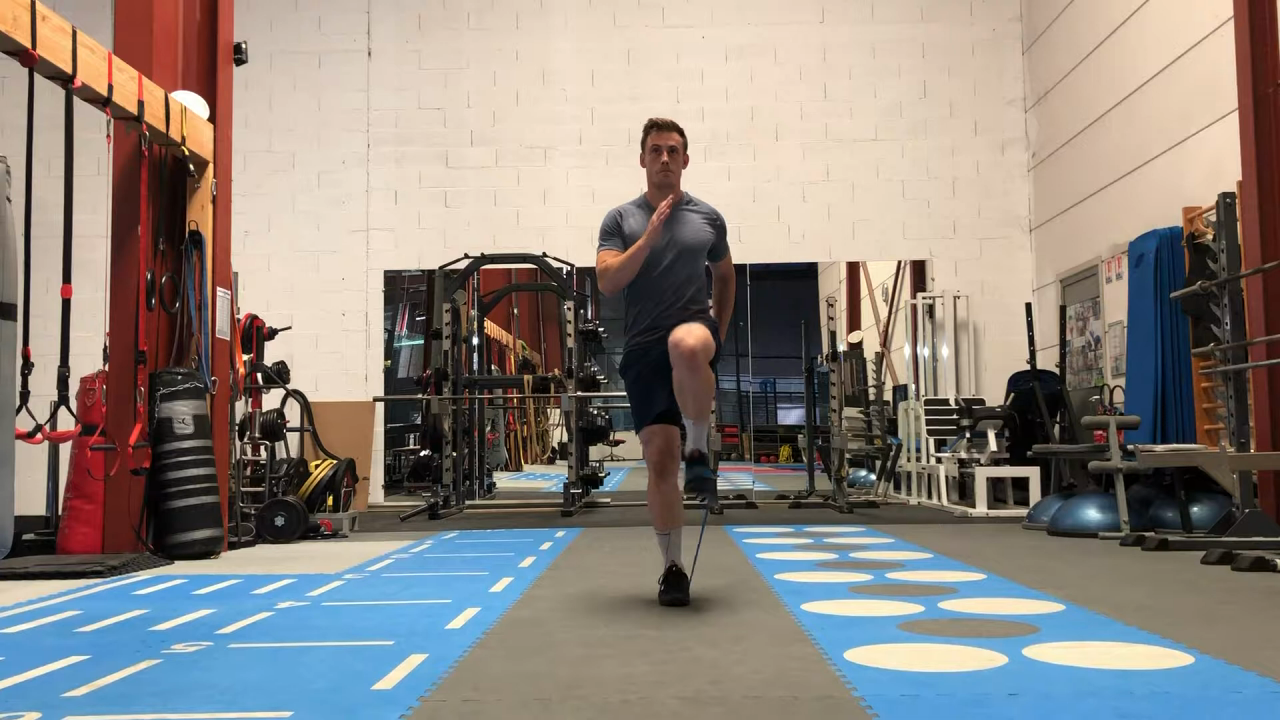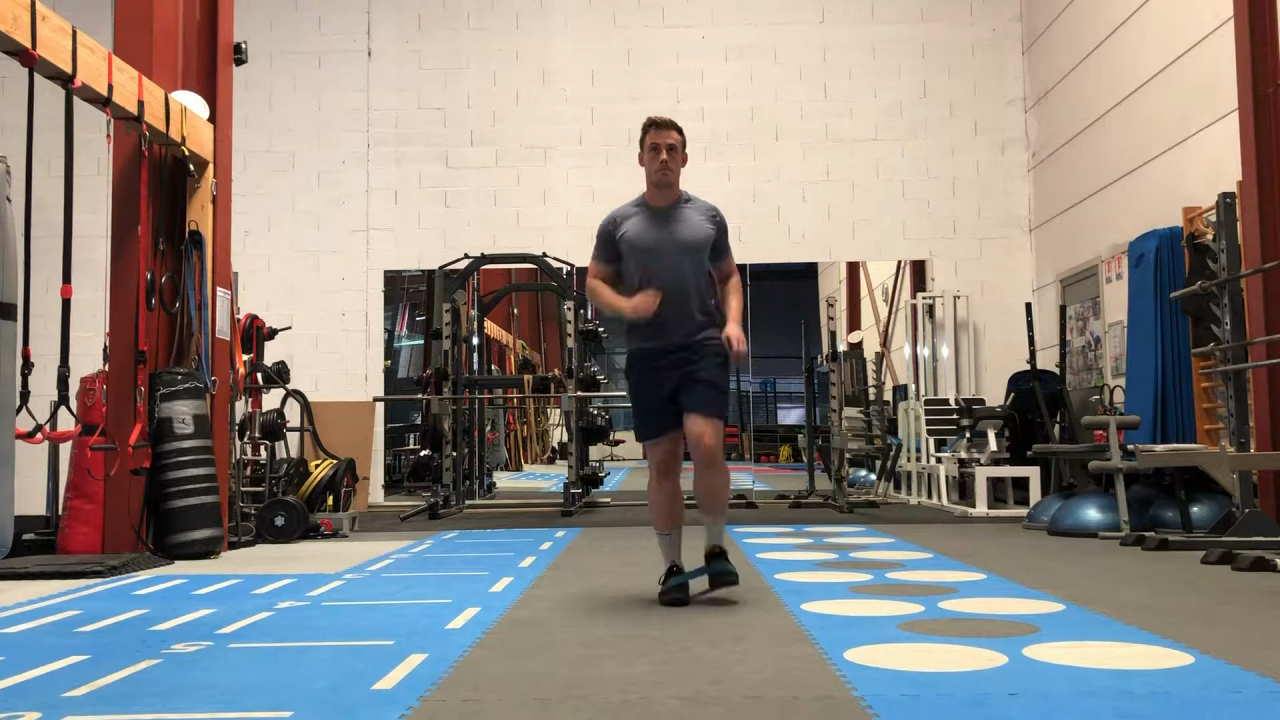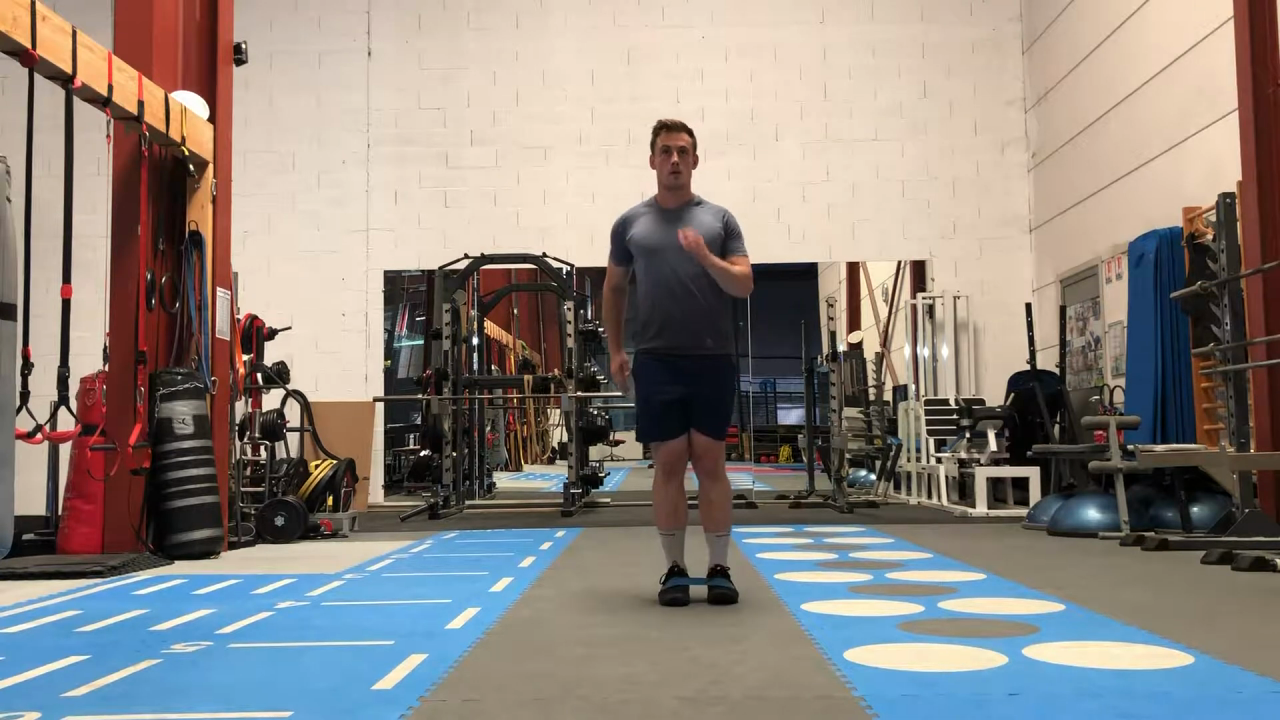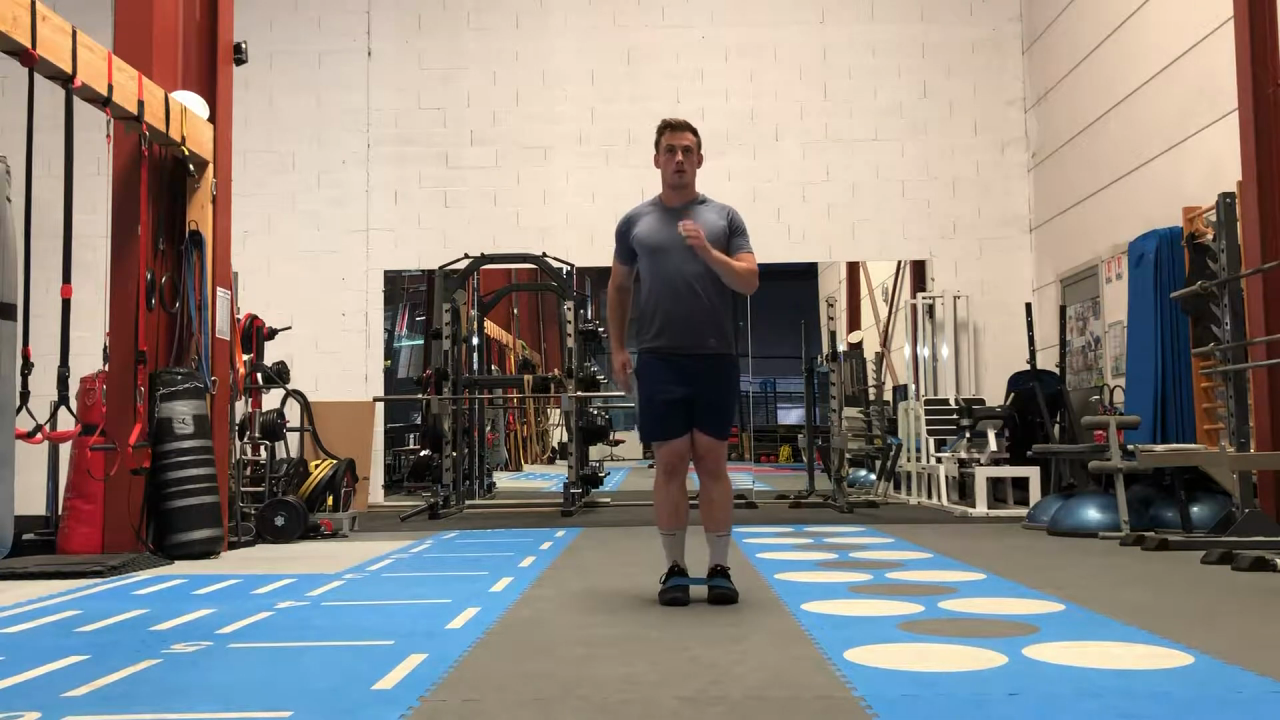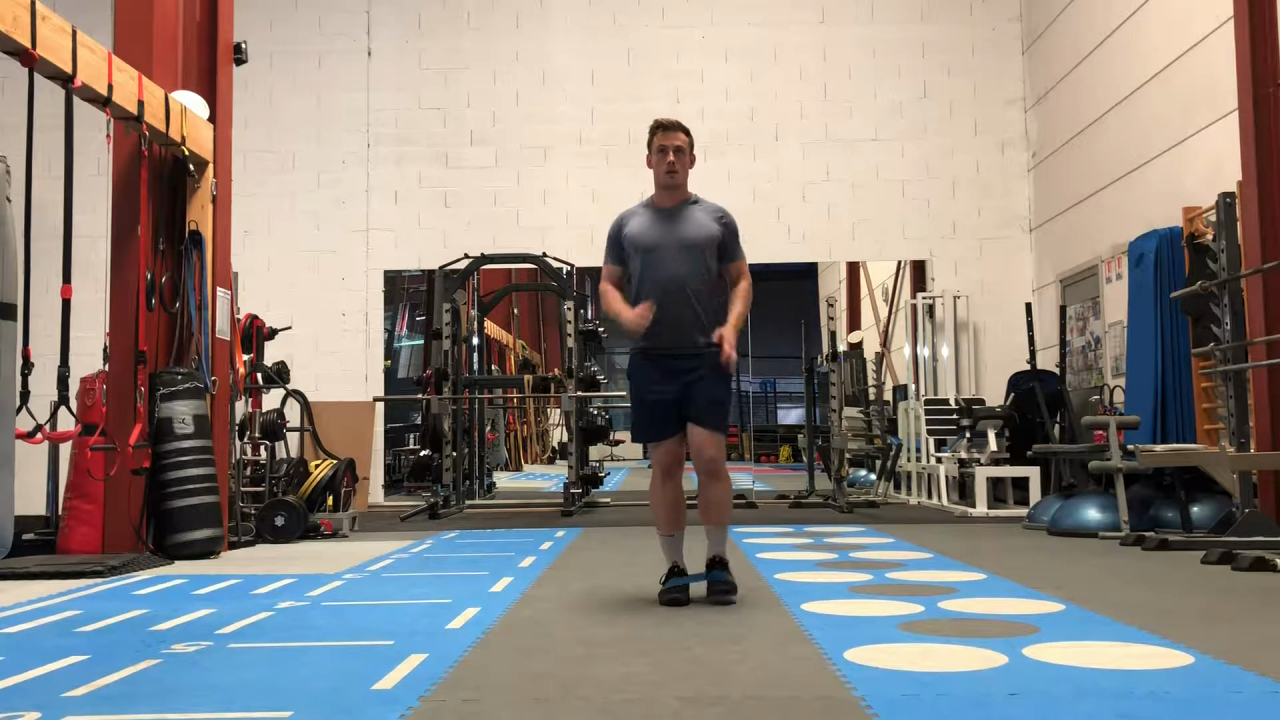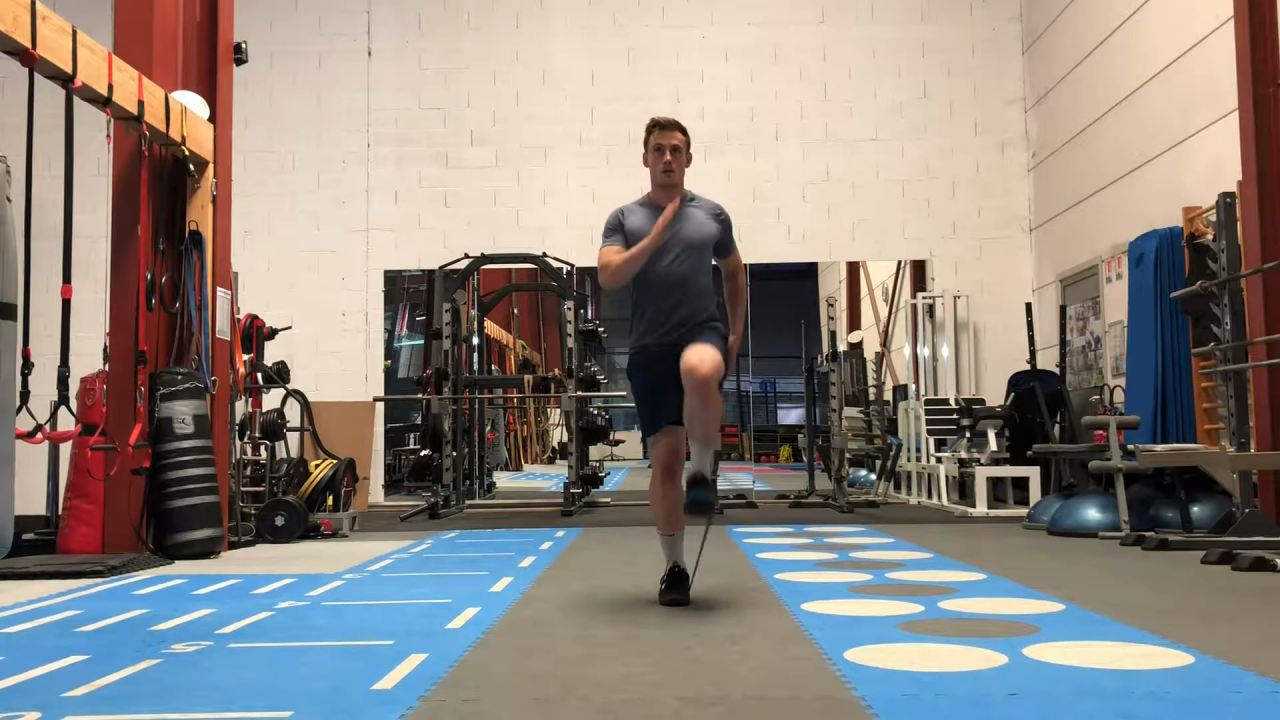
dt=0.3s
person 1, frame 1
left shoulder: (709, 217)
right shoulder: (621, 217)
left elbow: (724, 277)
right elbow: (608, 281)
left wrist: (717, 335)
right wrist: (650, 235)
left hip: (691, 333)
right hip: (644, 349)
left knee: (685, 344)
right knee: (659, 457)
left ankle: (698, 451)
right ankle: (673, 567)
person 1, frame 2
left shoulder: (708, 216)
right shoulder: (618, 222)
left elbow: (728, 276)
right elbow: (595, 282)
left wrist: (733, 323)
right wrist: (624, 305)
left hip: (703, 349)
right hip: (649, 358)
left knee: (706, 449)
right knee: (664, 462)
left ankle: (716, 551)
right ankle: (672, 568)
person 1, frame 3
left shoulder: (720, 218)
right shoulder: (630, 223)
left elbow: (744, 283)
right elbow: (613, 288)
left wrist: (708, 257)
right wrist: (615, 351)
left hip: (713, 358)
right hip: (656, 361)
left knee: (710, 463)
right knee: (668, 464)
left ankle: (719, 568)
right ankle: (674, 569)
person 1, frame 4
left shoulder: (724, 216)
right shoulder: (634, 222)
left elbow: (749, 279)
right elbow: (618, 287)
left wrist: (709, 251)
right wrist: (617, 348)
left hip: (714, 357)
right hip: (658, 360)
left knee: (711, 462)
right knee: (670, 463)
left ankle: (719, 569)
right ankle: (675, 569)
person 1, frame 5
left shoulder: (717, 218)
right shoulder: (627, 223)
left elbow: (741, 279)
right elbow: (608, 285)
left wrist: (731, 328)
right wrist: (625, 315)
left hip: (706, 357)
right hip: (651, 360)
left knee: (709, 459)
right knee: (665, 464)
left ankle: (717, 561)
right ankle: (674, 568)
person 1, frame 6
left shoulder: (713, 213)
right shoulder: (625, 217)
left elbow: (735, 272)
right elbow: (608, 276)
left wrist: (735, 330)
right wrist: (656, 233)
left hip: (702, 336)
right hip: (650, 349)
left knee: (698, 372)
right knee: (664, 458)
left ankle: (701, 473)
right ankle: (674, 568)
